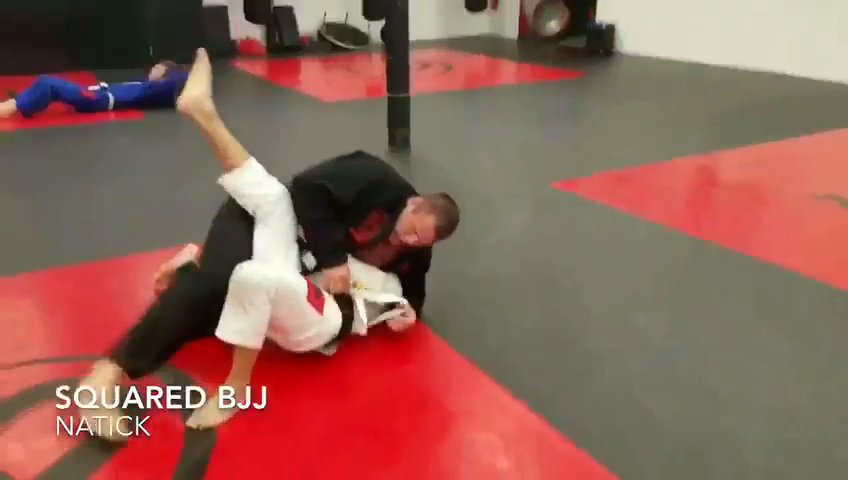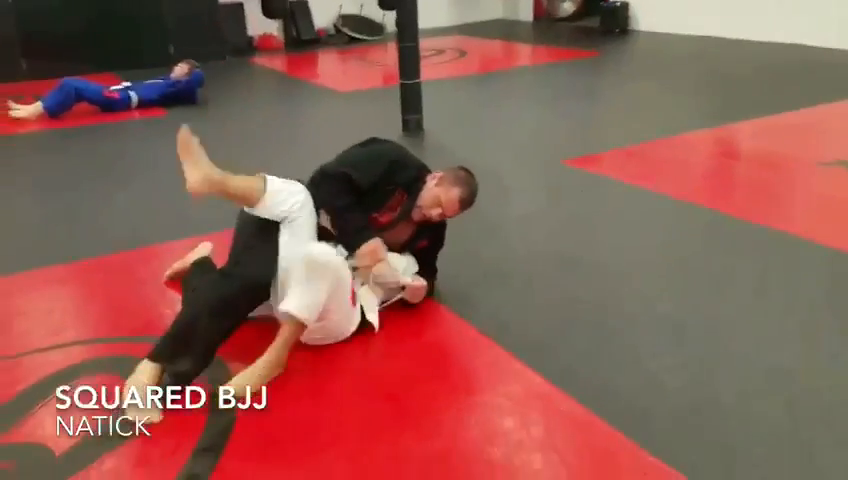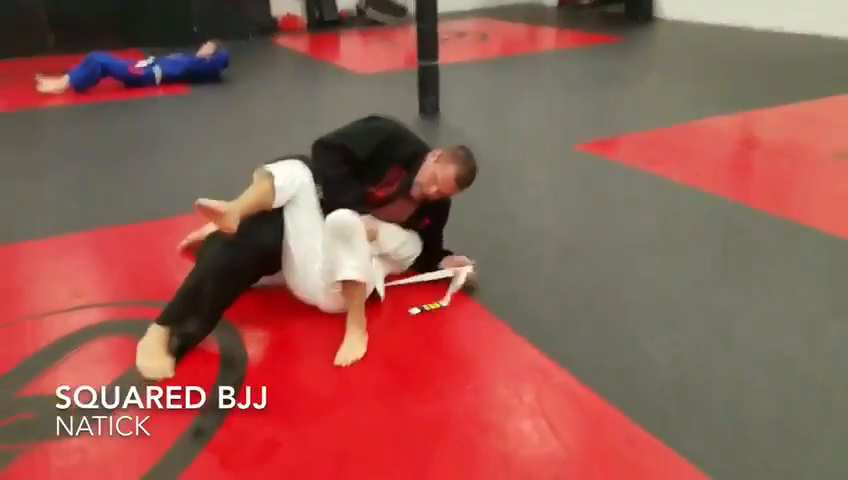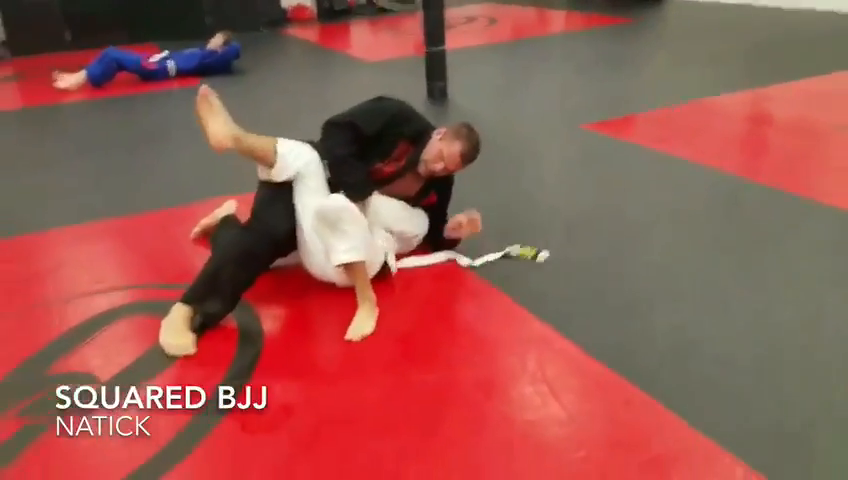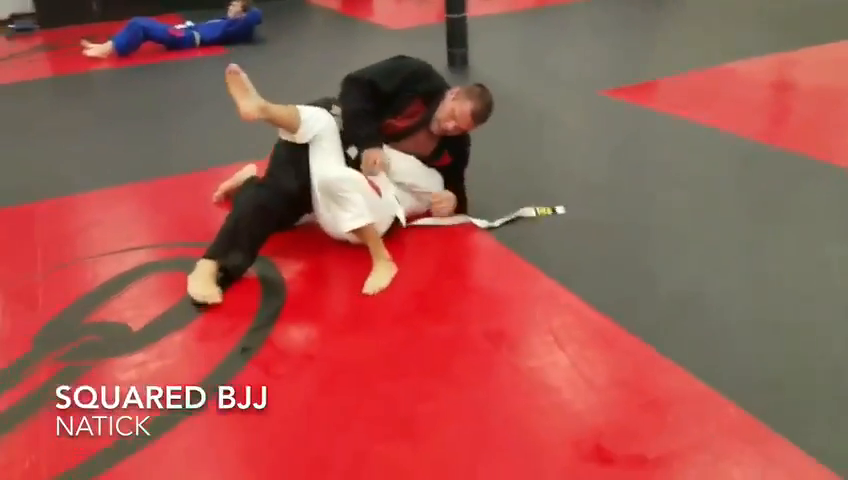
dt=0.3s
person 1, frame 1
left shoulder: (411, 254)
right shoulder: (377, 182)
left elbow: (407, 292)
right elbow: (308, 189)
left wrist: (404, 309)
right wrist: (331, 259)
person 1, frame 2
left shoulder: (432, 229)
right shoulder: (392, 162)
left elbow: (421, 269)
right elbow: (330, 181)
left wrist: (420, 284)
right wrist: (360, 238)
right hip: (286, 227)
person 1, frame 3
left shoulder: (433, 206)
right shoulder: (391, 140)
left elbow: (423, 250)
right elbow: (327, 151)
left wrist: (444, 263)
right wrist: (357, 213)
right hip: (290, 197)
right knee: (247, 252)
right ankle: (162, 333)
person 1, frame 4
left shoulder: (438, 184)
right shoulder: (398, 119)
left elbow: (428, 230)
right elbow: (337, 131)
left wrist: (450, 230)
right wrist: (354, 193)
right hip: (299, 177)
right knee: (265, 235)
left ankle: (227, 223)
right ankle: (186, 311)
person 1, frame 5
left shoulder: (455, 146)
right shoulder: (417, 78)
left elbow: (453, 190)
right elbow: (356, 86)
left wrist: (452, 200)
right wrist: (368, 141)
left hip: (356, 165)
left knee: (280, 212)
right knee: (281, 190)
left ankle: (252, 185)
right ankle: (210, 266)
person 2, frame 1
left shoulder: (158, 91)
right shoulder: (145, 84)
left elbow: (180, 79)
left hip: (101, 99)
right hip: (100, 92)
left knee: (49, 85)
right knee: (46, 81)
person 2, frame 2
left shoulder: (178, 89)
right shoulder: (168, 82)
left elbow: (198, 77)
left hip: (123, 99)
right hip: (122, 92)
left knee: (72, 87)
right knee: (71, 83)
left ankle: (37, 111)
right ankle: (36, 107)
person 2, frame 3
left shoulder: (202, 67)
right shoulder: (192, 59)
left elbow: (223, 57)
left hip: (147, 75)
right hip: (144, 69)
left knee: (99, 62)
right knee: (97, 58)
left ankle: (64, 84)
right ankle: (63, 81)
person 2, frame 4
left shoulder: (214, 59)
right shoulder: (204, 52)
left elbow: (234, 49)
left hip: (161, 69)
right hip: (158, 62)
left knee: (114, 57)
right knee: (112, 53)
left ankle: (80, 80)
right ankle: (78, 76)
person 2, frame 5
left shoulder: (235, 27)
right shoulder: (226, 21)
left elbow: (256, 15)
left hip: (186, 37)
right hip: (184, 32)
left knee: (141, 25)
right knee: (140, 23)
left ankle: (108, 50)
right ankle: (107, 46)
